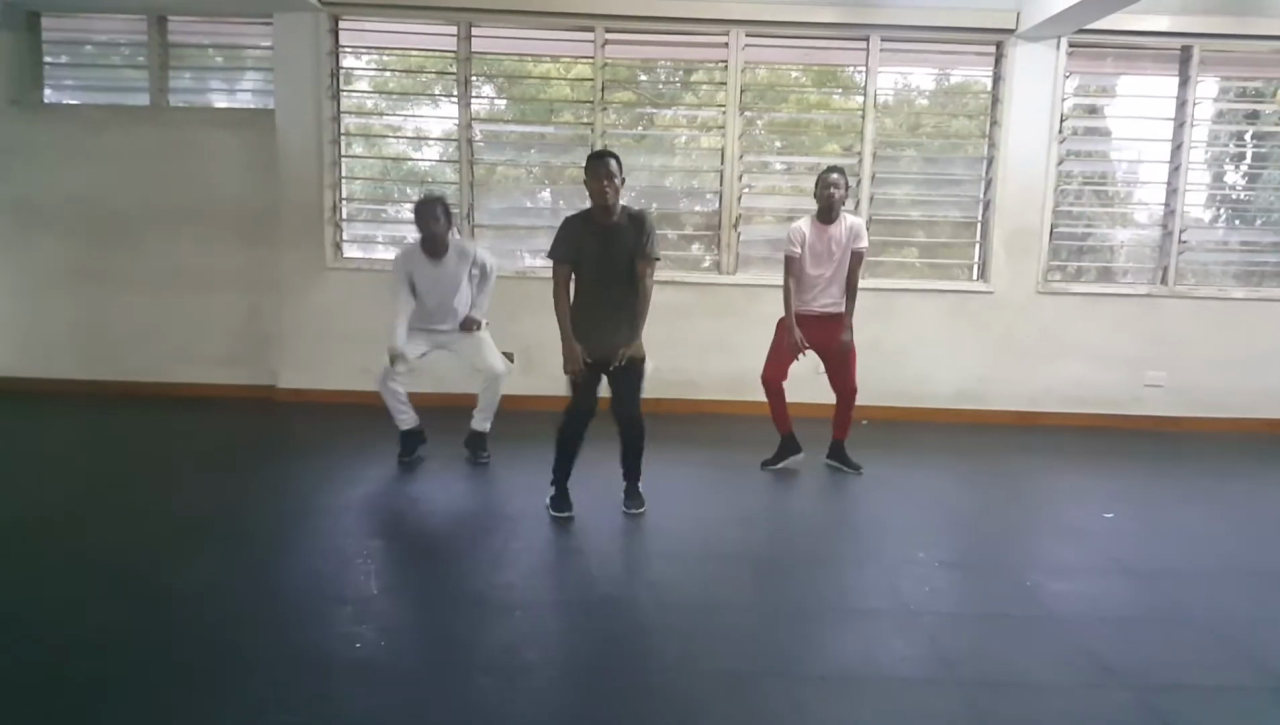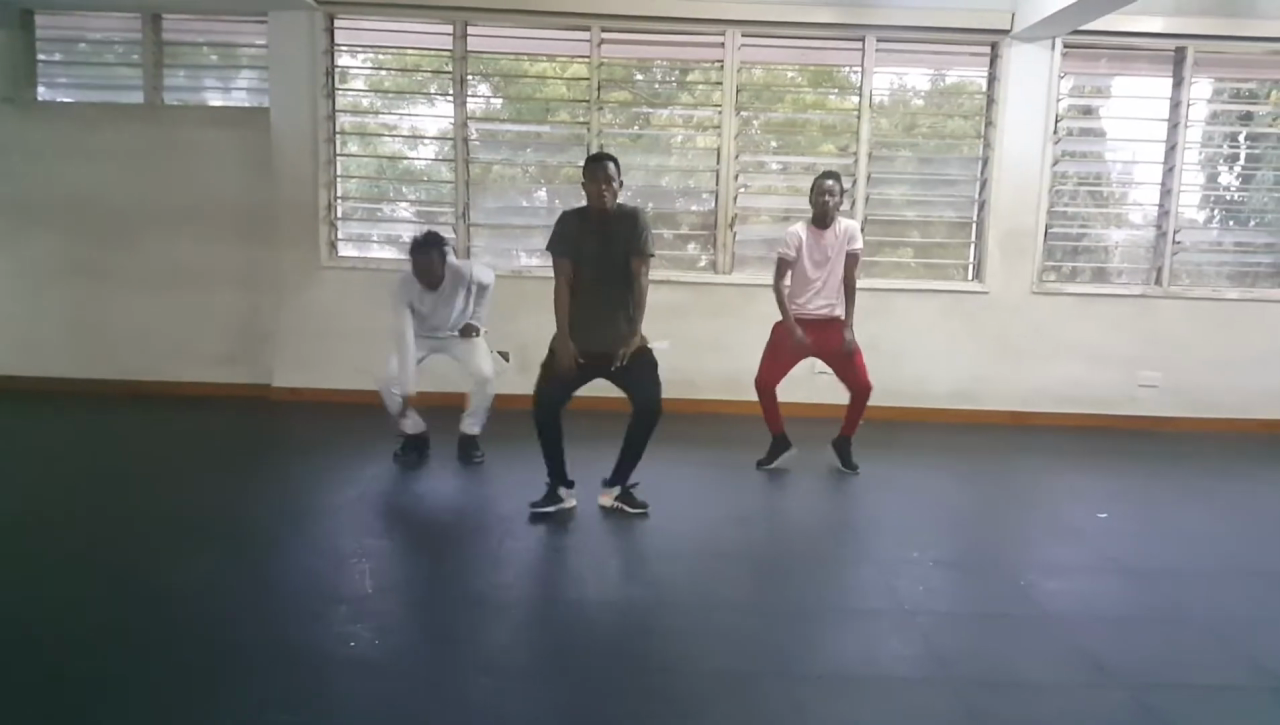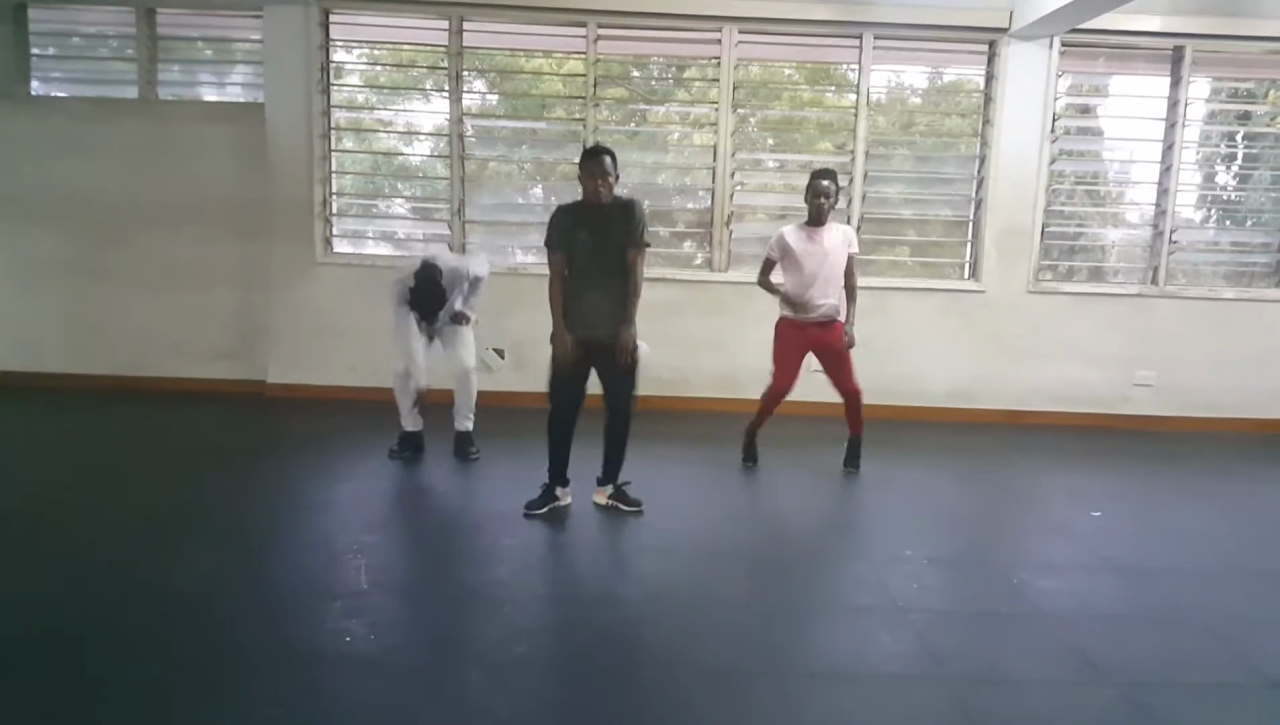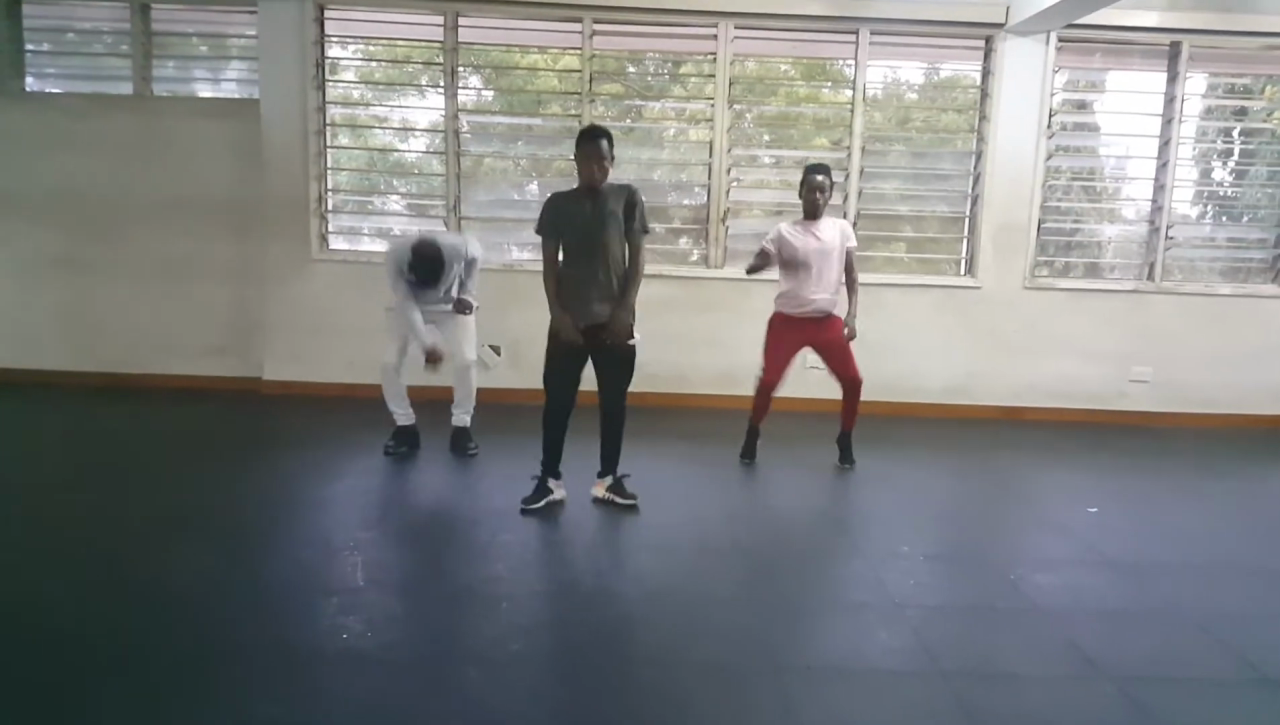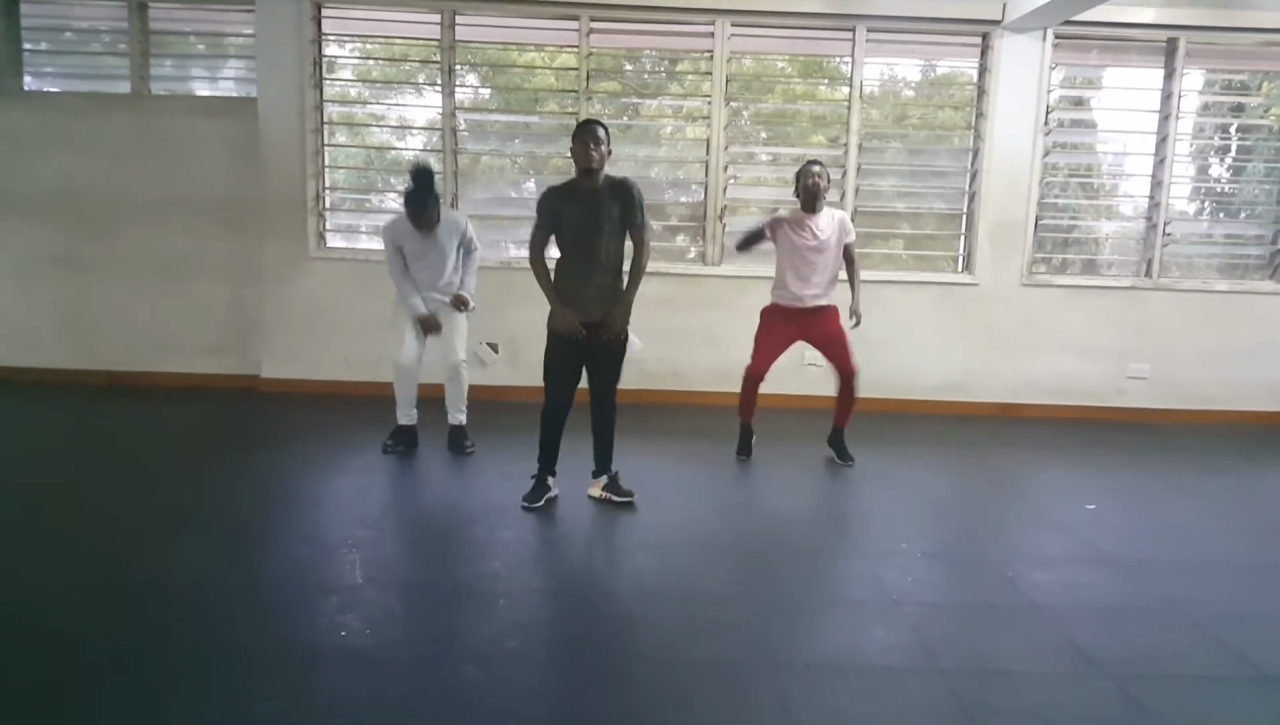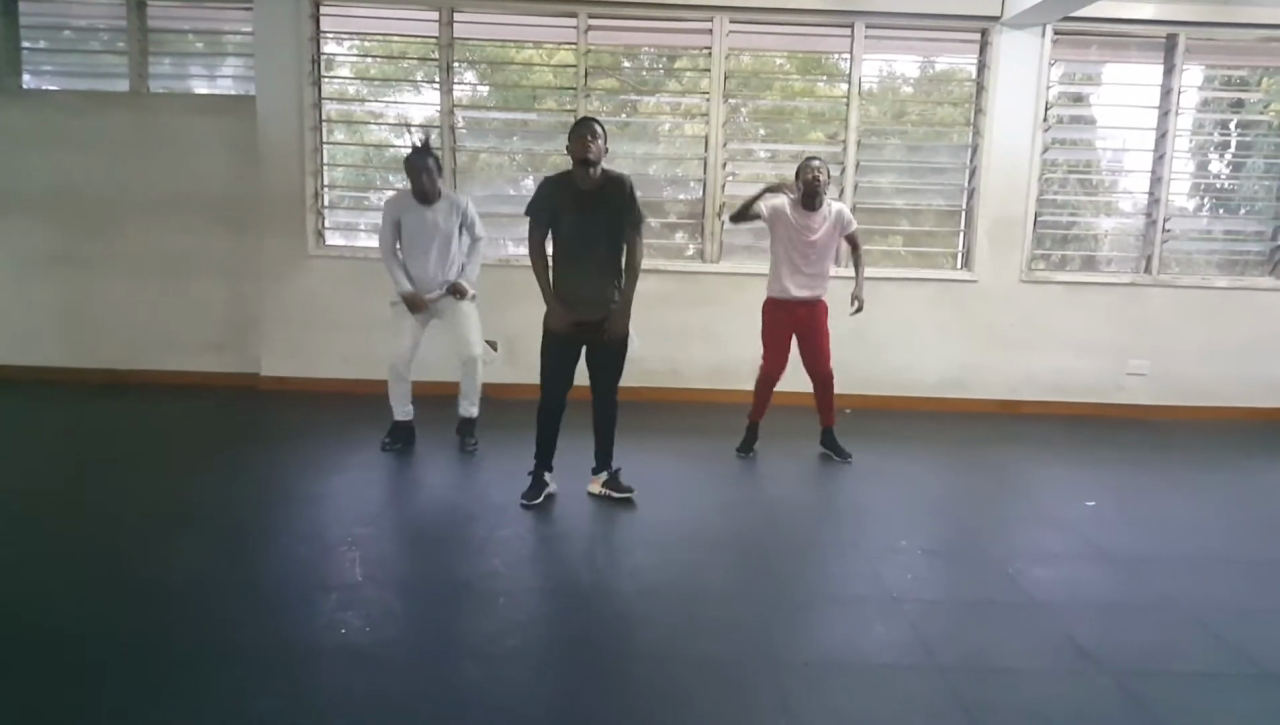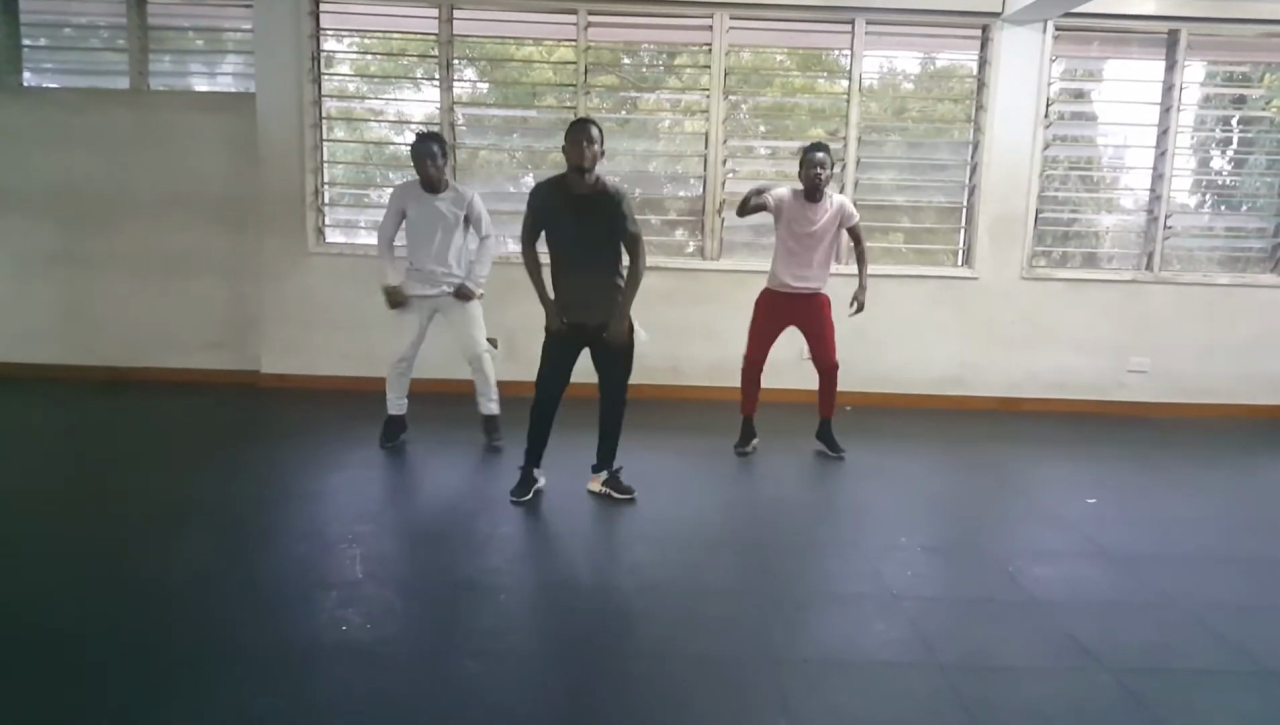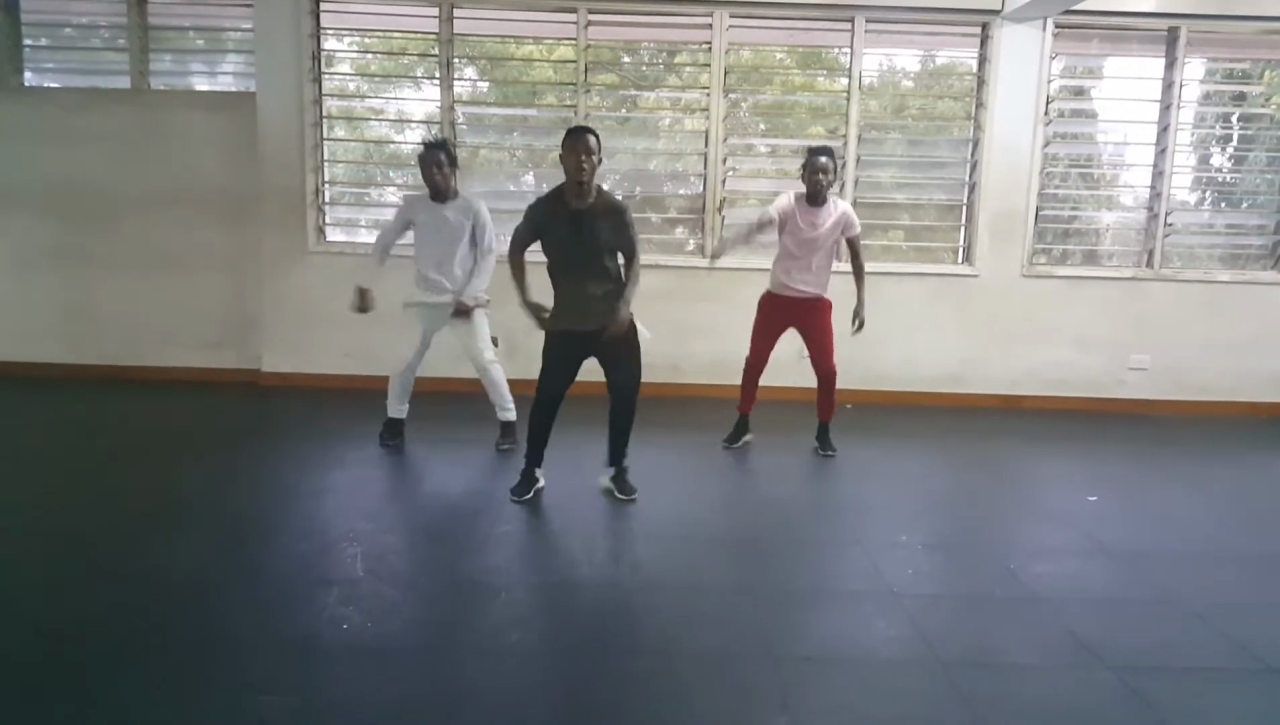
dt=0.1s
person 1, frame 1
left shoulder: (639, 223)
right shoulder: (572, 228)
left elbow: (645, 281)
right elbow: (561, 287)
left wrist: (636, 337)
right wrist: (569, 341)
left hip: (625, 339)
right hip: (585, 339)
left knee: (627, 411)
right knee: (582, 410)
left ankle: (631, 487)
right ankle: (560, 488)
person 1, frame 2
left shoulder: (634, 220)
right shoulder: (569, 223)
left elbow: (640, 279)
right elbow: (562, 282)
left wrist: (635, 333)
right wrist: (562, 338)
left hip: (622, 337)
right hip: (579, 338)
left knee: (650, 406)
right knee: (546, 403)
left ankle: (617, 486)
right ankle: (560, 486)
person 1, frame 3
left shoulder: (630, 211)
right shoulder: (564, 216)
left elbow: (635, 271)
right elbow: (557, 276)
left wrist: (628, 326)
right wrist: (559, 332)
left hip: (615, 332)
right hip: (573, 332)
left knee: (620, 409)
right knee: (563, 407)
left ankle: (609, 485)
right ankle: (557, 486)
person 1, frame 4
left shoulder: (627, 197)
right shoulder: (558, 204)
left elbow: (637, 255)
right elbow: (550, 262)
left wrist: (627, 308)
right wrist: (557, 314)
left hip: (613, 317)
right hip: (570, 318)
left knee: (613, 399)
right knee: (558, 399)
left ankle: (608, 478)
right ankle: (550, 479)
person 1, frame 5
left shoulder: (624, 190)
right shoulder: (555, 197)
left elbow: (641, 249)
right elbow: (537, 254)
left wrist: (625, 304)
right wrist: (556, 305)
left hip: (610, 315)
right hip: (567, 314)
left knee: (604, 397)
right knee: (557, 397)
left ankle: (603, 476)
right ankle: (545, 477)
person 1, frame 6
left shoulder: (620, 187)
right shoulder: (551, 189)
left elbow: (634, 249)
right elbow: (536, 246)
left wrist: (625, 305)
right wrist: (551, 303)
left hip: (608, 312)
right hip: (564, 313)
left knee: (606, 394)
right knee: (552, 393)
left ankle: (603, 473)
right ankle: (542, 474)
person 1, frame 7
left shoulder: (613, 199)
right shoulder: (545, 194)
left elbow: (637, 255)
right elbow: (529, 247)
left wrist: (624, 310)
right wrist: (545, 301)
left hip: (612, 315)
right hip: (565, 315)
left knee: (614, 394)
right knee: (546, 393)
left ankle: (604, 472)
right ankle: (530, 471)
person 1, frame 8
left shoulder: (614, 209)
right shoulder: (544, 208)
left elbow: (632, 259)
right elbow: (516, 251)
left wrist: (623, 307)
right wrist: (527, 302)
left hip: (612, 321)
right hip: (566, 322)
left knee: (626, 394)
right knee: (547, 396)
left ankle: (617, 470)
right ankle: (531, 471)
person 2, frame 1
left shoulder: (855, 227)
right shoulder: (800, 229)
left elbow: (851, 280)
right elbow: (788, 281)
left wrist: (847, 327)
right wrist: (791, 327)
left hip: (833, 319)
right hip: (799, 318)
left knee: (846, 388)
right knee: (770, 378)
left ankle: (836, 450)
right ankle: (789, 444)
person 2, frame 2
left shoulder: (850, 230)
right shoulder: (795, 233)
left elbow: (849, 280)
right elbow: (779, 283)
left wrist: (848, 328)
right wrist: (791, 327)
left hip: (831, 323)
right hip: (796, 322)
left knee: (862, 386)
right knee: (764, 382)
left ankle: (843, 443)
right ankle: (780, 441)
person 2, frame 3
left shoulder: (846, 234)
right shoulder: (787, 235)
left elbow: (851, 281)
right elbow: (762, 276)
left wrist: (849, 323)
right wrist: (786, 297)
left hip: (830, 325)
right hip: (793, 324)
left knee: (851, 391)
right knee: (780, 387)
left ankle: (854, 444)
right ankle: (750, 436)
person 2, frame 4
left shoulder: (842, 228)
right shoulder: (784, 231)
left elbow: (851, 275)
right elbow: (752, 269)
left wrist: (852, 316)
right wrist: (780, 262)
left hip: (827, 320)
right hip: (787, 320)
left knee: (853, 380)
right knee: (769, 380)
left ankle: (845, 439)
right ankle: (752, 434)
person 2, frame 5
left shoulder: (840, 219)
right shoulder: (783, 220)
left elbow: (851, 261)
right elbow: (741, 247)
left wrist: (857, 299)
right wrist: (771, 224)
left hip: (821, 311)
right hip: (781, 311)
left knee: (848, 372)
right knee: (754, 372)
left ankle: (837, 437)
right ankle: (745, 432)
person 2, frame 6
left shoulder: (839, 212)
right shoulder: (780, 207)
left elbow: (856, 248)
right elbow: (736, 219)
left wrist: (859, 286)
right wrist: (766, 190)
left hip: (813, 306)
right hip: (778, 305)
left knee: (822, 372)
right knee: (771, 370)
left ankle: (828, 436)
right ankle: (752, 431)
person 2, frame 7
left shoulder: (841, 205)
right shoulder: (785, 197)
left elbow: (859, 244)
right elbow: (742, 211)
left wrist: (862, 287)
right wrist: (752, 195)
left hip: (814, 298)
right hip: (776, 295)
left knee: (829, 363)
right knee: (752, 360)
left ankle: (825, 432)
right ankle: (747, 430)
person 2, frame 8
left shoulder: (843, 212)
right shoulder: (787, 204)
left elbow: (856, 257)
right elbow: (756, 227)
left wrist: (860, 302)
right wrist: (728, 245)
left hip: (814, 303)
right hip: (777, 299)
left knee: (826, 369)
right knee: (754, 363)
left ankle: (823, 432)
right ankle: (742, 424)
person 3, frame 1
left shoulder: (468, 252)
right shoulder: (406, 260)
left elbow: (489, 270)
right elbow: (402, 308)
left wrist: (477, 312)
right wrist: (396, 349)
left hip: (462, 325)
right hip: (422, 328)
left knee: (496, 369)
right knee: (388, 377)
left ankle: (478, 434)
right ankle: (410, 431)
person 3, frame 2
left shoulder: (464, 271)
right shoulder: (404, 287)
left elbow: (488, 280)
right elbow: (405, 336)
left wrist: (475, 320)
right wrist: (406, 390)
left hip: (458, 333)
right hip: (421, 335)
left knee: (485, 375)
right knee: (389, 384)
left ankle: (469, 436)
right ankle: (415, 435)
person 3, frame 3
left shoulder: (461, 269)
right shoulder: (401, 289)
left elbow: (482, 271)
right elbow: (409, 334)
left wrist: (466, 308)
right wrist: (418, 383)
left hip: (454, 320)
right hip: (415, 324)
left knee: (465, 366)
right knee: (402, 371)
left ankle: (463, 433)
right ankle: (411, 433)
person 3, frame 4
left shoulder: (458, 247)
right shoulder: (396, 256)
left elbow: (475, 255)
right elbow: (407, 304)
left wrist: (467, 294)
right wrist: (427, 344)
left hip: (451, 307)
right hip: (412, 308)
left knee: (465, 358)
right knee: (391, 362)
left ankle: (461, 428)
right ankle: (405, 427)
person 3, frame 5
left shoulder: (458, 223)
right shoulder: (394, 229)
left elbow: (473, 252)
right elbow: (399, 275)
left wrist: (466, 292)
right wrist: (421, 313)
left hip: (451, 302)
right hip: (416, 307)
left knee: (456, 360)
right knee: (405, 362)
left ankle: (457, 429)
right ankle: (406, 429)
person 3, frame 6
left shoulder: (459, 204)
right shoulder: (395, 205)
left elbow: (477, 240)
right elbow: (388, 252)
left wrist: (466, 279)
right wrist: (406, 290)
left hip: (452, 292)
right hip: (413, 293)
left knee: (472, 351)
right knee: (399, 358)
left ankle: (468, 421)
right ankle: (402, 424)
person 3, frame 7
left shoulder: (466, 198)
right shoulder: (402, 195)
left elbow: (487, 238)
right elbow: (385, 240)
left wrist: (474, 281)
right wrist: (391, 282)
left hip: (459, 289)
right hip: (417, 289)
left knee: (476, 349)
right knee: (404, 354)
left ankle: (490, 417)
right ankle: (395, 418)
person 3, frame 8
left shoulder: (473, 208)
right shoulder: (412, 206)
left elbow: (488, 253)
right elbow: (383, 244)
left wrist: (472, 296)
right wrist: (366, 284)
left hip: (463, 301)
right hip: (426, 299)
left knee: (483, 358)
right knee: (407, 362)
left ankle: (508, 423)
right ankle: (394, 420)
